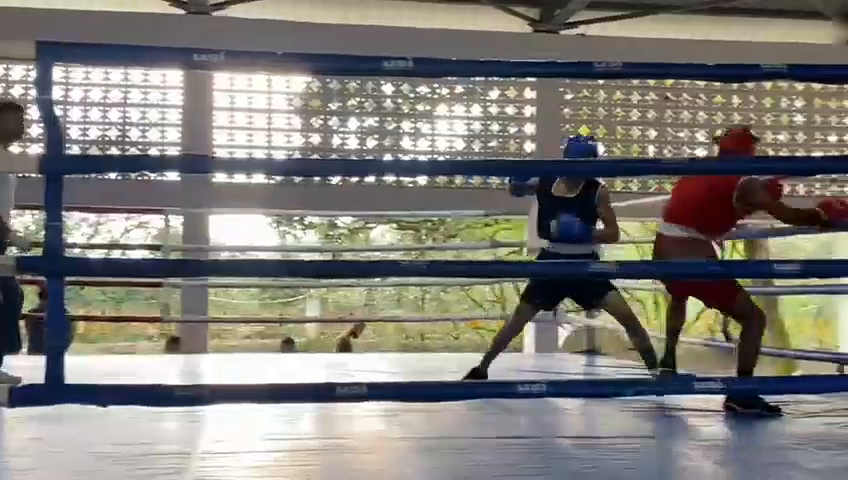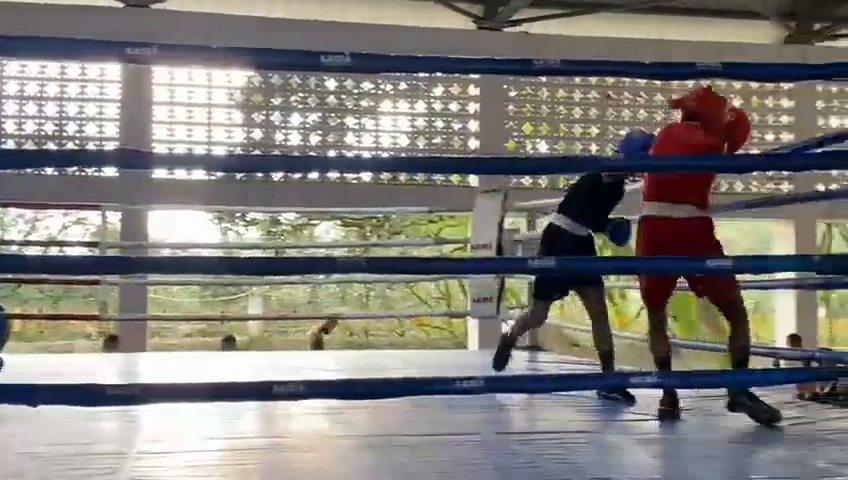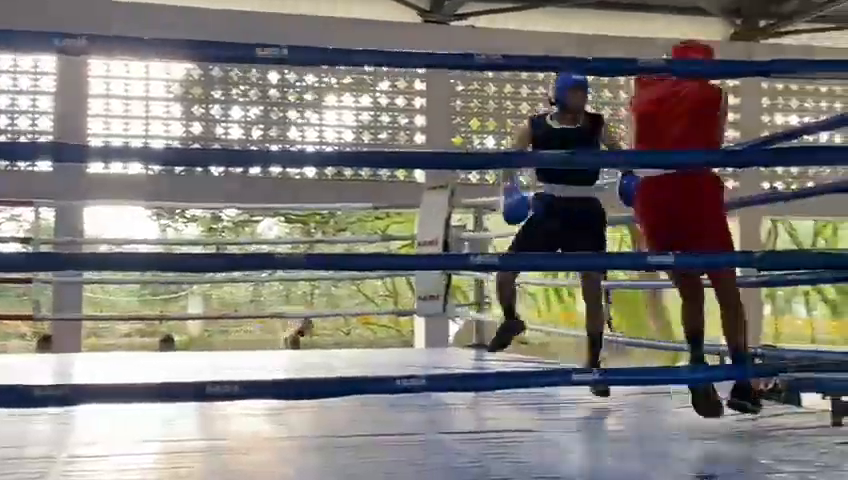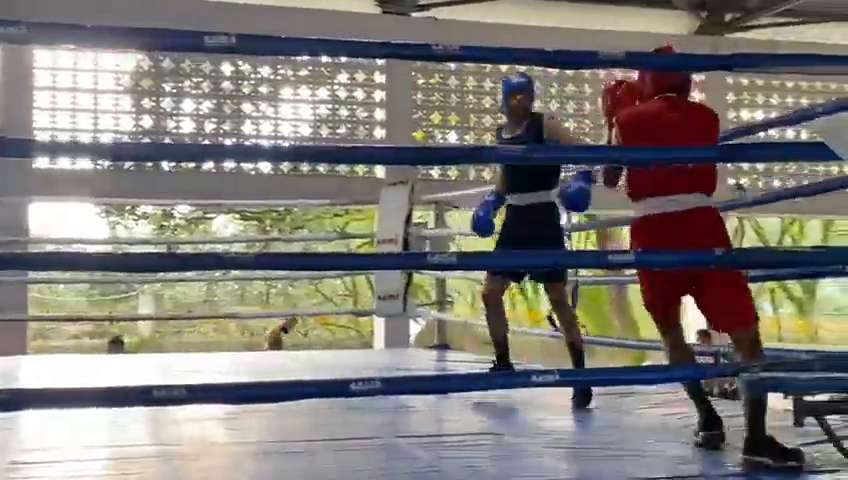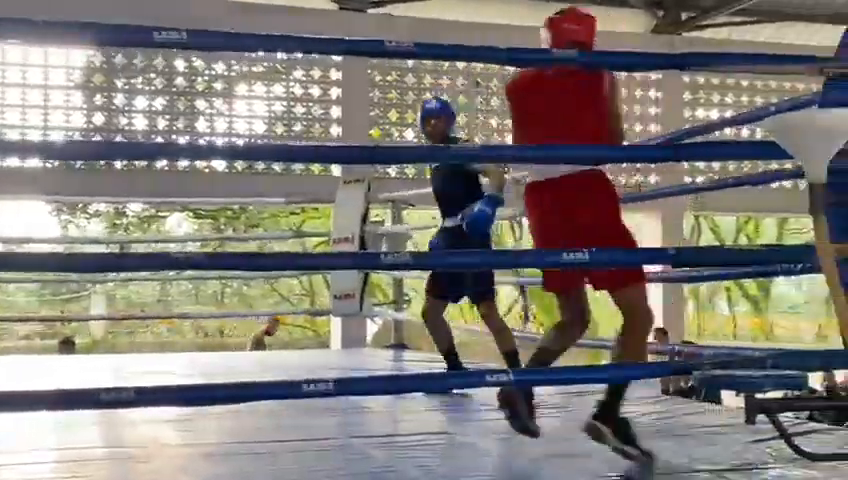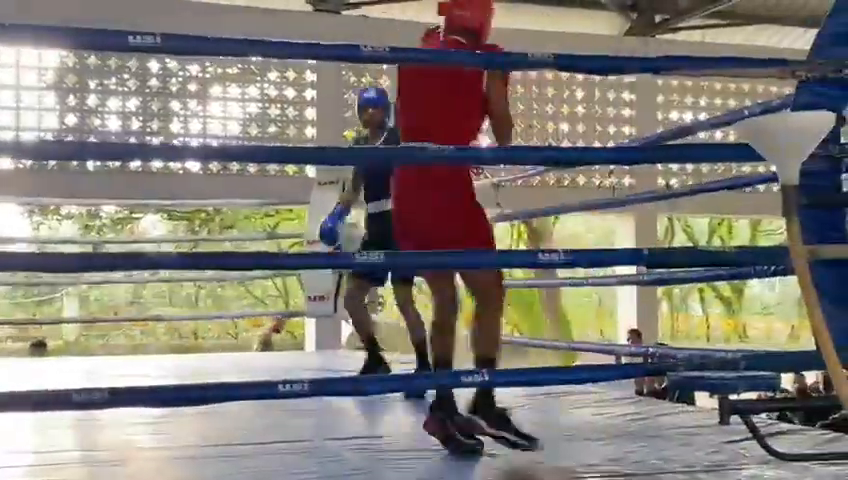
dt=0.2s
person 1, frame 1
left shoulder: (694, 173)
right shoulder: (741, 184)
right elbow: (790, 216)
left wrist: (755, 197)
left hip: (664, 254)
right hip: (695, 260)
left knee: (678, 296)
right knee: (753, 319)
left ankle: (668, 361)
right ankle: (740, 395)
person 1, frame 2
left shoulder: (664, 136)
right shoulder: (713, 143)
left hip: (652, 232)
right hip: (692, 232)
left knee: (656, 317)
right knee: (737, 314)
left ankle: (668, 393)
right ankle: (738, 390)
person 1, frame 3
left shoulder: (646, 95)
right shoulder: (712, 94)
right elbow: (711, 149)
left hip: (651, 193)
right hip: (696, 186)
left knee: (690, 289)
right knee: (727, 288)
right ankle: (740, 384)
person 1, frame 4
left shoulder: (627, 120)
right shoulder: (708, 118)
left elbow: (610, 179)
left hip: (651, 235)
right hip: (700, 228)
left knee: (671, 335)
right knee: (747, 342)
left ankle: (708, 418)
right ankle: (757, 439)
person 1, frame 5
left shoulder: (520, 84)
right shoulder: (598, 76)
right elbow: (615, 142)
left hip: (542, 199)
right hip: (586, 193)
left knee: (574, 319)
right knee: (637, 314)
left ankle: (521, 387)
right ankle: (610, 412)
person 1, frame 6
left shoulder: (413, 62)
right shoulder: (485, 65)
right elbow: (503, 137)
left hip: (407, 183)
right hip: (446, 182)
left knee: (445, 300)
right knee: (488, 293)
left ankle: (443, 409)
right ankle: (485, 405)
person 2, frame 1
left shoulder: (597, 190)
right shoulder: (546, 182)
left elbow: (613, 235)
right elbow: (516, 190)
left wrist: (586, 234)
right wrist: (520, 182)
left hip: (584, 262)
right hip: (552, 260)
left knee: (625, 315)
right knee: (518, 320)
left ankle: (658, 372)
right ankle: (481, 370)
person 2, frame 2
left shoulder: (620, 180)
right shoulder: (609, 171)
left wrist: (612, 225)
left hip: (582, 243)
right hip: (558, 239)
left knee: (599, 311)
right knee: (538, 314)
right ankle: (509, 340)
person 2, frame 3
left shoulder: (596, 123)
right shoulder: (536, 125)
left elbow: (620, 152)
right wrist: (511, 191)
left hip: (586, 212)
right hip: (548, 208)
left knee: (593, 289)
right knee: (504, 273)
left ankle: (595, 365)
right ankle: (511, 321)
person 2, frame 4
left shoulder: (544, 124)
right shoulder: (502, 134)
left wrist: (583, 177)
right wrist: (491, 203)
left hip: (543, 216)
right hip: (517, 220)
left knee: (557, 299)
right knee: (490, 294)
left ankle: (581, 375)
right ankle: (503, 365)
person 2, frame 5
left shoulder: (460, 149)
right shoulder: (435, 160)
left elbow: (497, 174)
left wrist: (488, 203)
left hip: (471, 239)
right hip: (453, 239)
left knee: (488, 312)
right knee: (430, 313)
right ankle: (456, 370)
person 2, frame 6
left shoulder: (401, 138)
right shoulder: (359, 145)
right wrist: (336, 215)
left hip: (394, 223)
right hip: (375, 225)
left knee: (403, 299)
right knee: (352, 295)
left ankle: (424, 367)
right ankle: (374, 358)
